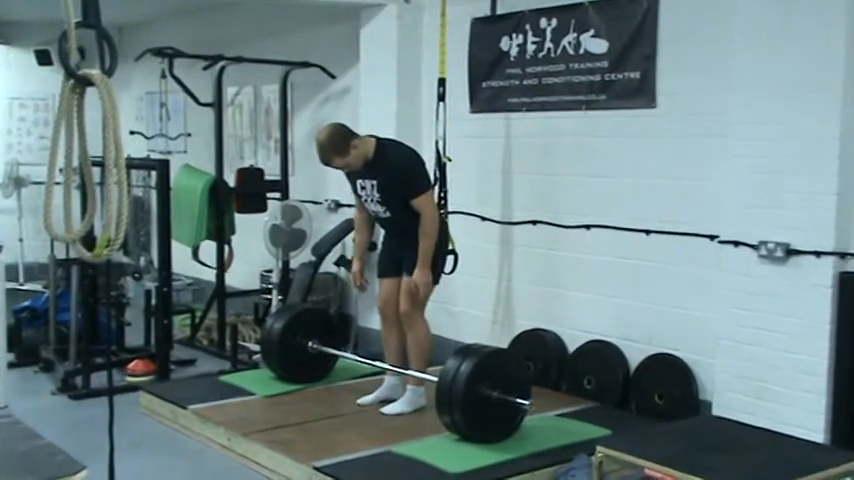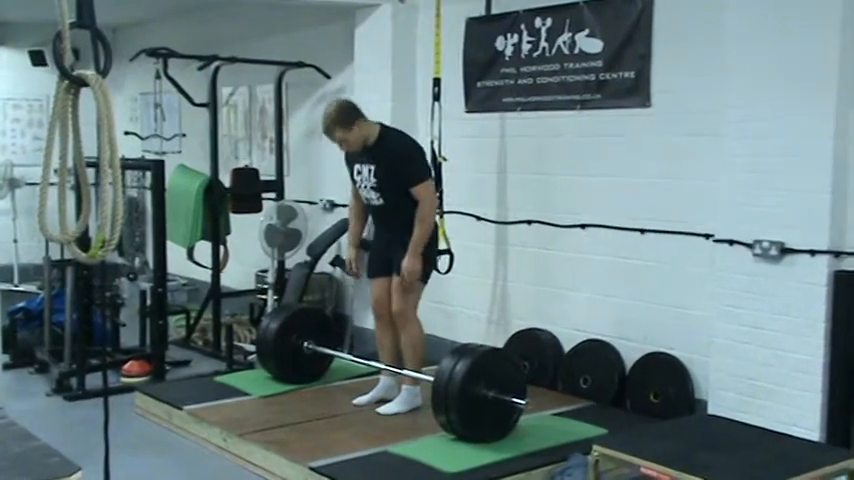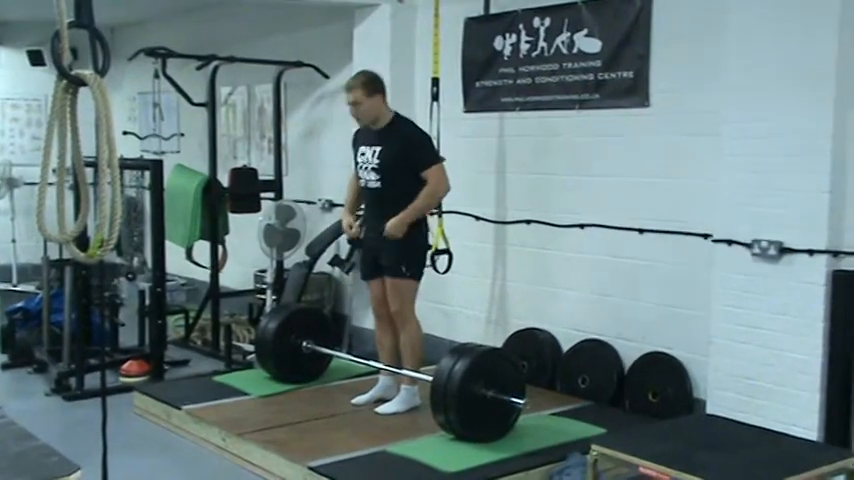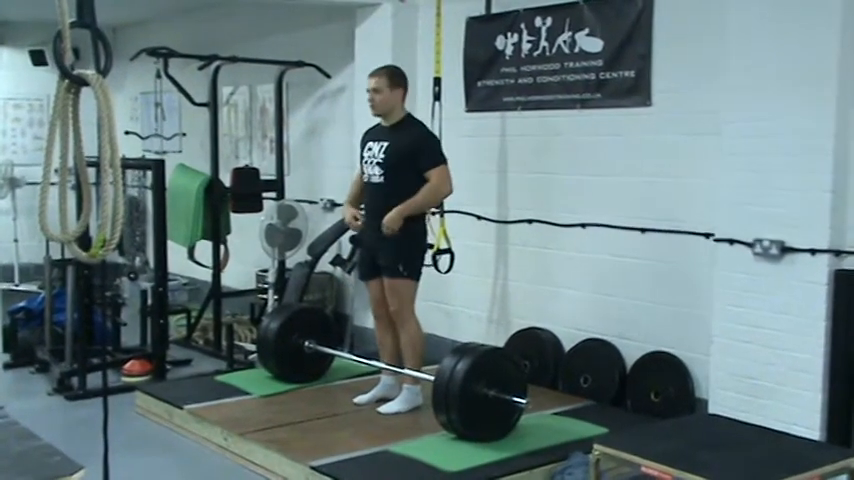
dt=0.2s
person 1, frame 1
left shoulder: (402, 161)
right shoulder: (354, 166)
left elbow: (430, 214)
right elbow: (363, 211)
left wrist: (424, 266)
right wrist: (358, 258)
left hip: (425, 240)
right hip: (394, 239)
left knee: (409, 311)
right knee: (387, 309)
left ankle: (415, 391)
right ankle: (393, 383)
person 1, frame 2
left shoulder: (402, 149)
right shoulder: (354, 153)
left elbow: (428, 202)
left wrist: (415, 254)
right wrist: (352, 241)
left hip: (407, 243)
right hip: (383, 237)
left knee: (402, 312)
right knee: (381, 310)
left ankle: (412, 390)
right ankle: (388, 383)
person 1, frame 3
left shoulder: (409, 136)
right shoulder: (360, 137)
left elbow: (440, 184)
left wrist: (404, 219)
right wrist: (348, 213)
left hip: (404, 237)
right hip: (373, 236)
left knee: (401, 312)
right knee: (381, 312)
left ankle: (410, 390)
right ankle: (387, 382)
person 1, frame 4
left shoulder: (418, 136)
right shoulder: (370, 135)
left elbow: (442, 186)
left wrist: (401, 212)
right wrist: (350, 205)
left hip: (403, 237)
right hip: (371, 235)
left knee: (401, 312)
right knee: (380, 312)
left ankle: (412, 389)
right ankle: (389, 382)
